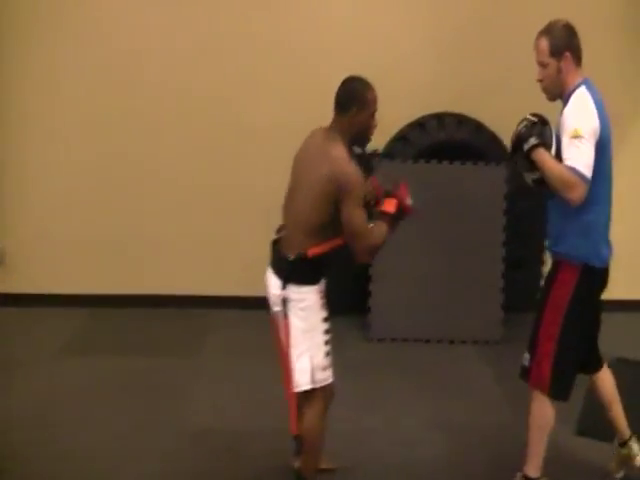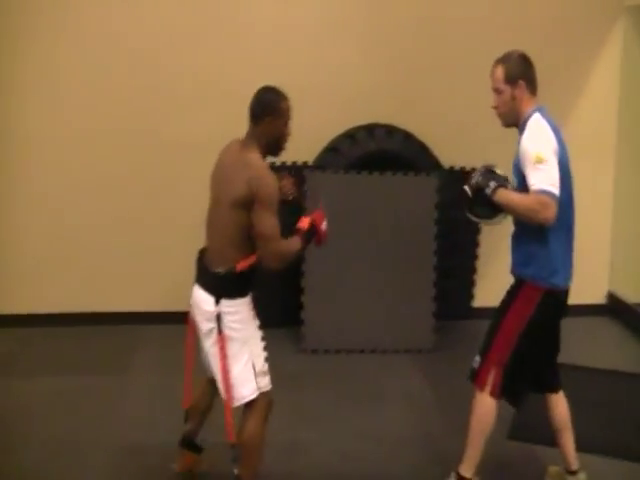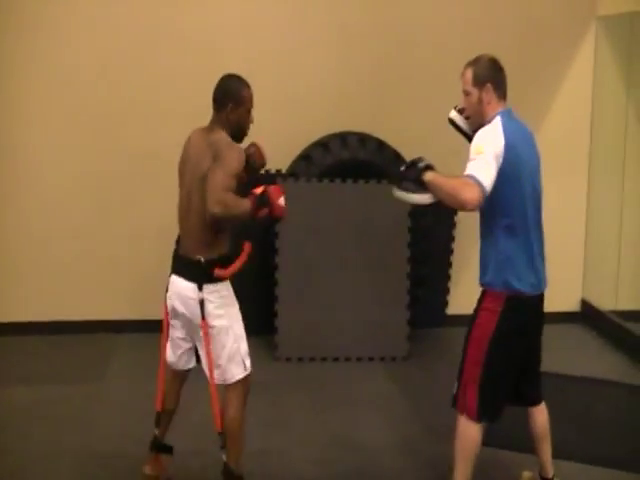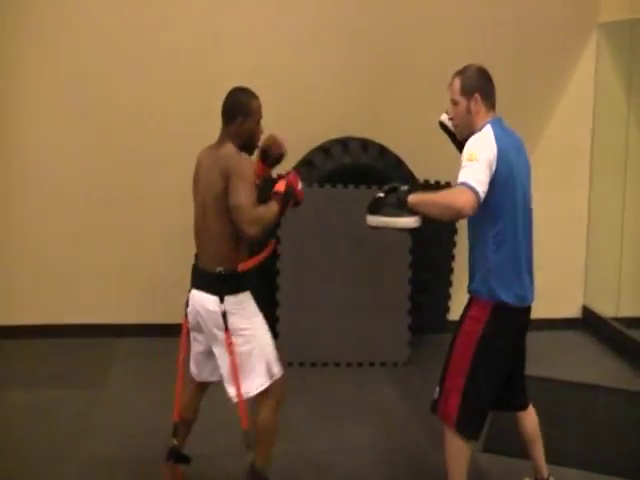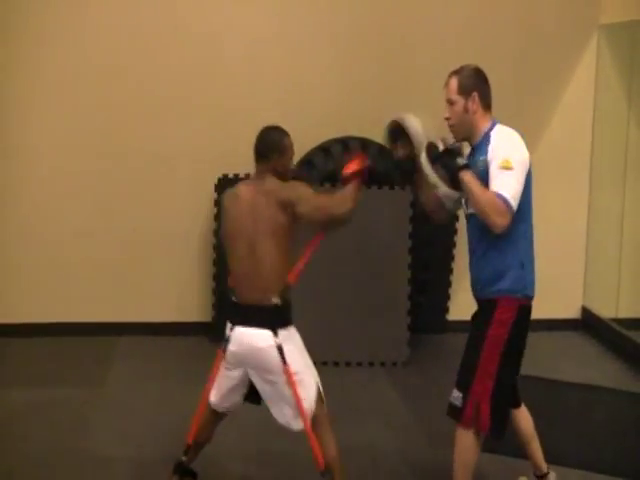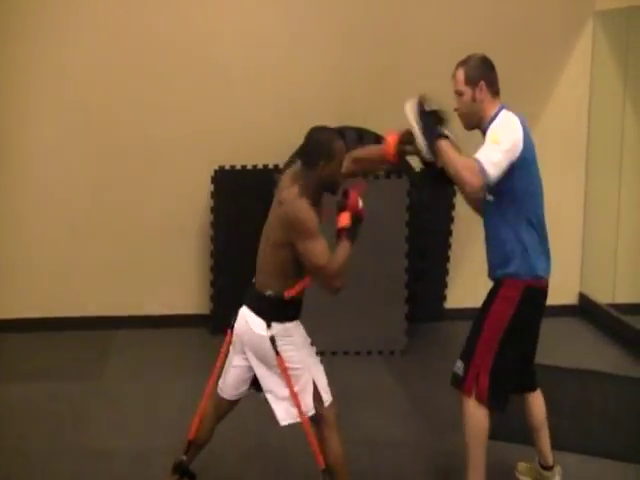
dt=0.3s
person 1, frame 1
left shoulder: (579, 108)
right shoulder: (584, 101)
left elbow: (575, 188)
left wrist: (534, 147)
right wrist: (541, 154)
left hip: (575, 258)
right hip: (589, 255)
left knee: (541, 370)
right knee: (586, 354)
person 1, frame 2
left shoulder: (536, 135)
right shoulder: (539, 129)
left elbow: (546, 210)
left wrist: (494, 189)
right wrist: (498, 192)
left hip: (537, 279)
right hip: (551, 278)
left knee: (488, 376)
right knee: (547, 379)
person 1, frame 3
left shoulder: (492, 135)
right shoulder: (520, 133)
left elbow: (471, 196)
left wrist: (425, 173)
left hip: (505, 288)
right hip: (532, 285)
left knee: (472, 398)
right knee: (530, 389)
person 1, frame 4
left shoulder: (483, 143)
right shoulder: (511, 142)
left elbow: (463, 203)
left wrist: (408, 199)
left hip: (493, 296)
right hip: (518, 294)
left knee: (454, 406)
right knee: (515, 395)
person 1, frame 5
left shoulder: (506, 143)
right shoulder: (475, 152)
left elbow: (499, 218)
right elbow: (440, 209)
left wrist: (461, 170)
right wrist: (419, 173)
left hip: (506, 294)
right hip: (495, 292)
left knee: (469, 407)
right knee: (504, 393)
person 1, frame 6
left shoulder: (508, 126)
right shoulder: (496, 130)
left elbow: (472, 181)
right elbow: (487, 204)
left wrist: (438, 136)
right wrist: (439, 150)
left hip: (518, 278)
right hip: (525, 275)
left knee: (475, 382)
right knee: (522, 378)
person 2, frame 1
left shoulder: (317, 139)
right shoulder: (345, 170)
right elbow: (363, 250)
left wrist: (365, 205)
right wrist: (392, 213)
left hip: (285, 269)
right hip: (299, 285)
left knee: (306, 377)
right knee: (318, 390)
person 2, frame 2
left shoulder: (231, 152)
right shoulder: (262, 178)
right elbow: (273, 257)
left wrist: (274, 203)
right wrist: (307, 233)
left hip: (208, 286)
right hip: (227, 298)
left knee: (220, 377)
right knee: (258, 400)
left ankle: (189, 447)
person 2, frame 3
left shoulder: (194, 140)
right shoulder: (226, 149)
right elbow: (216, 206)
left wrist: (244, 168)
right wrist: (260, 201)
left hip: (181, 277)
right hip: (208, 285)
left knee: (177, 370)
right knee: (236, 386)
person 2, frame 4
left shoulder: (207, 156)
right shoulder: (236, 161)
right elbow: (250, 225)
right wrist: (283, 194)
left hip: (200, 290)
right hip: (229, 296)
left knee: (199, 380)
right knee: (269, 391)
person 2, frame 5
left shoulder: (231, 197)
right shoulder: (287, 194)
right elbow: (340, 210)
left hip: (239, 327)
right hip: (274, 332)
left knee: (216, 406)
right knee: (319, 419)
person 2, frame 6
left shoulder: (295, 174)
right shoulder: (298, 211)
left elbow: (350, 163)
right elbow: (333, 281)
left wrist: (394, 147)
right wrist: (348, 229)
left hip: (251, 313)
right hip: (277, 325)
left knee: (223, 399)
right knee: (324, 418)
